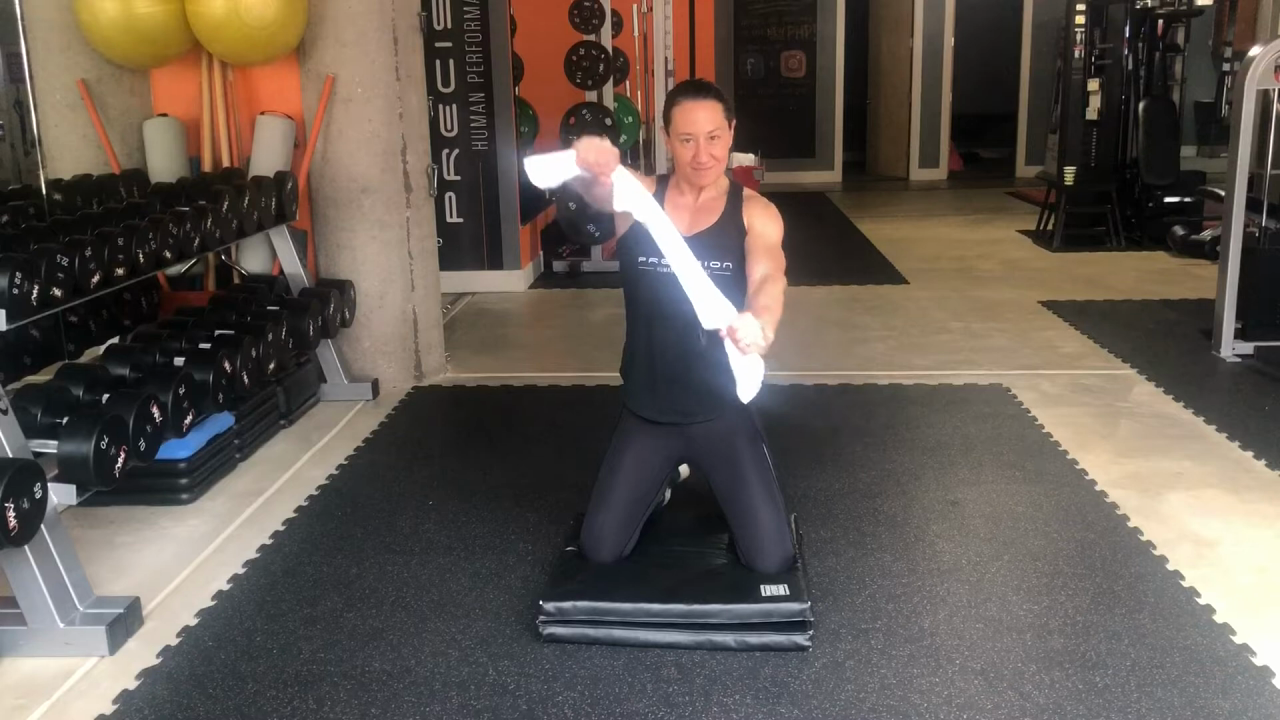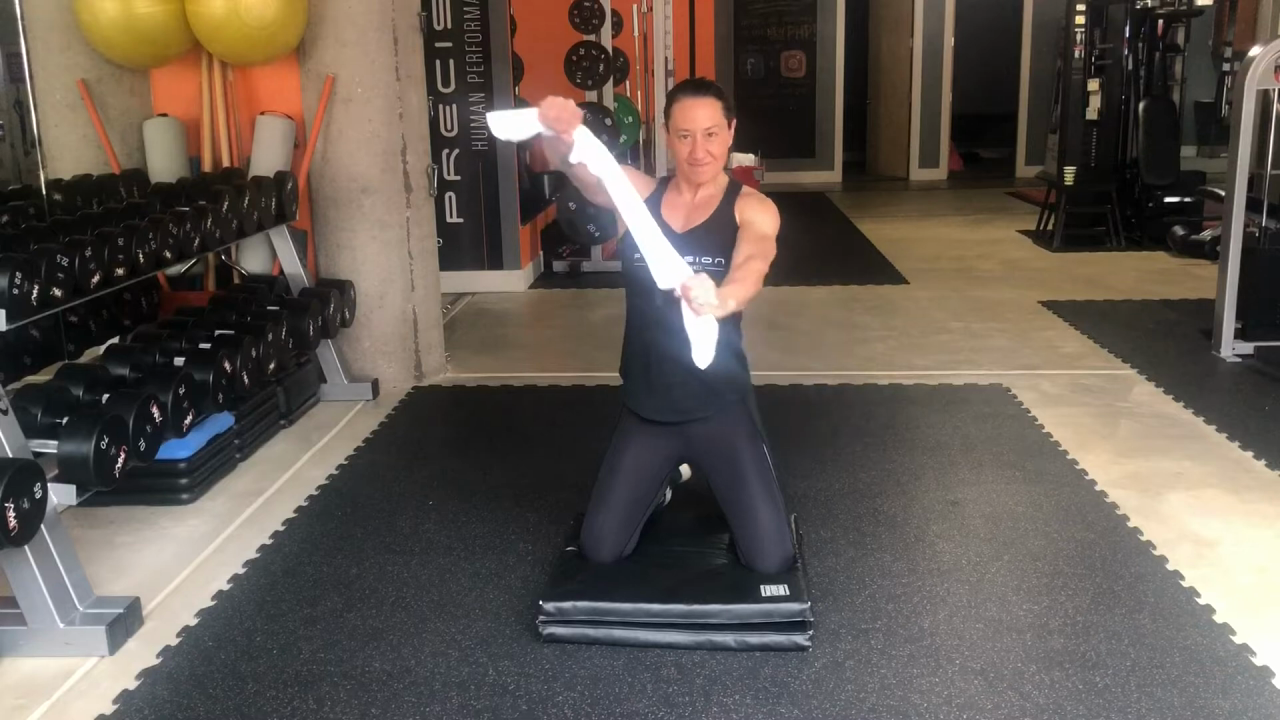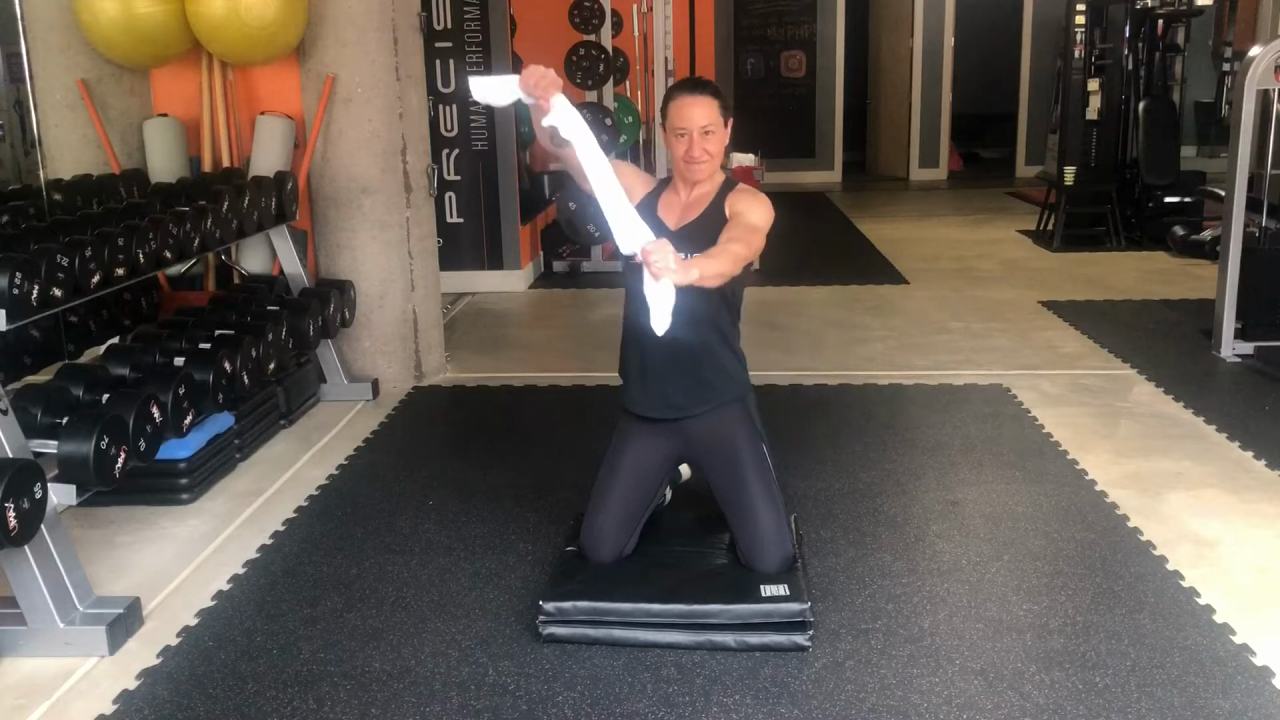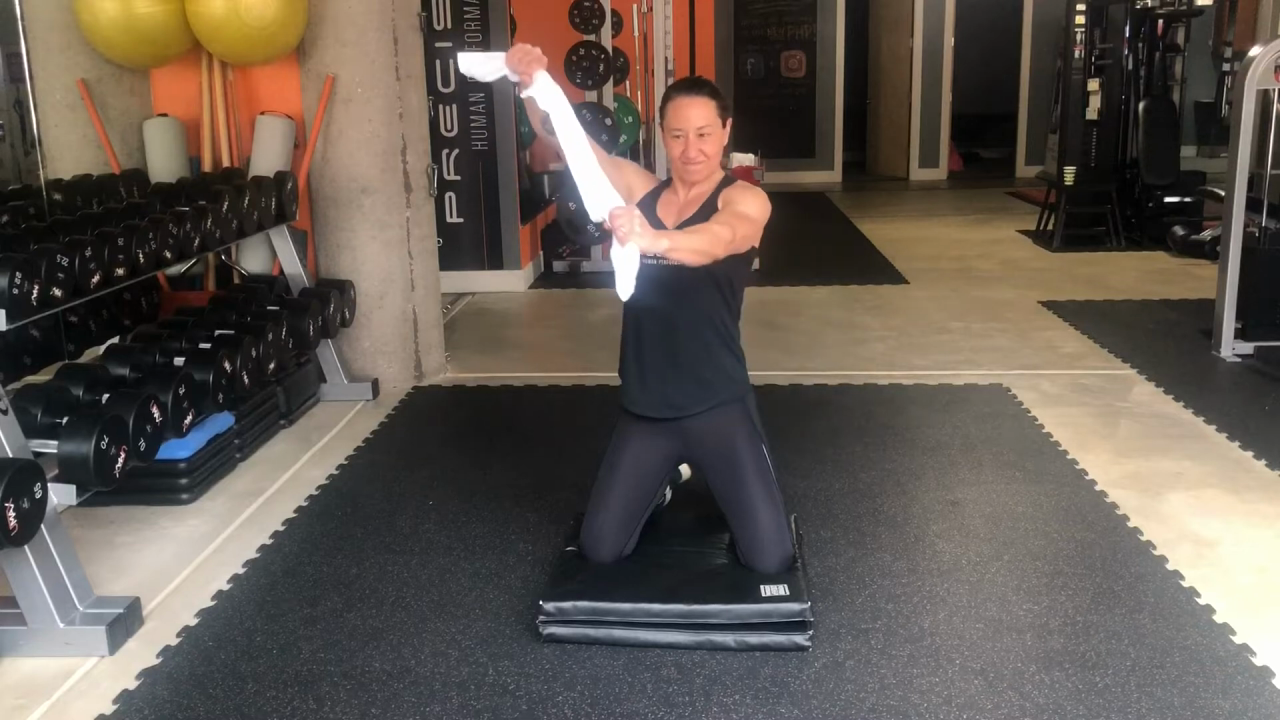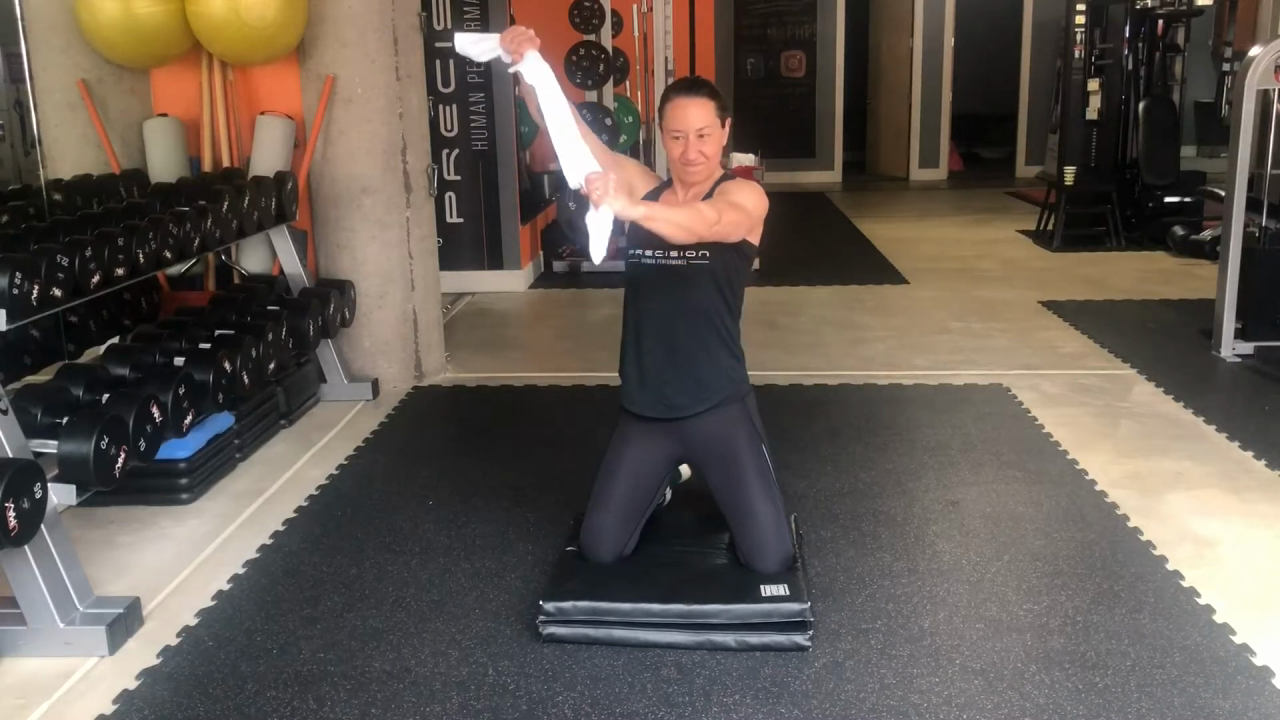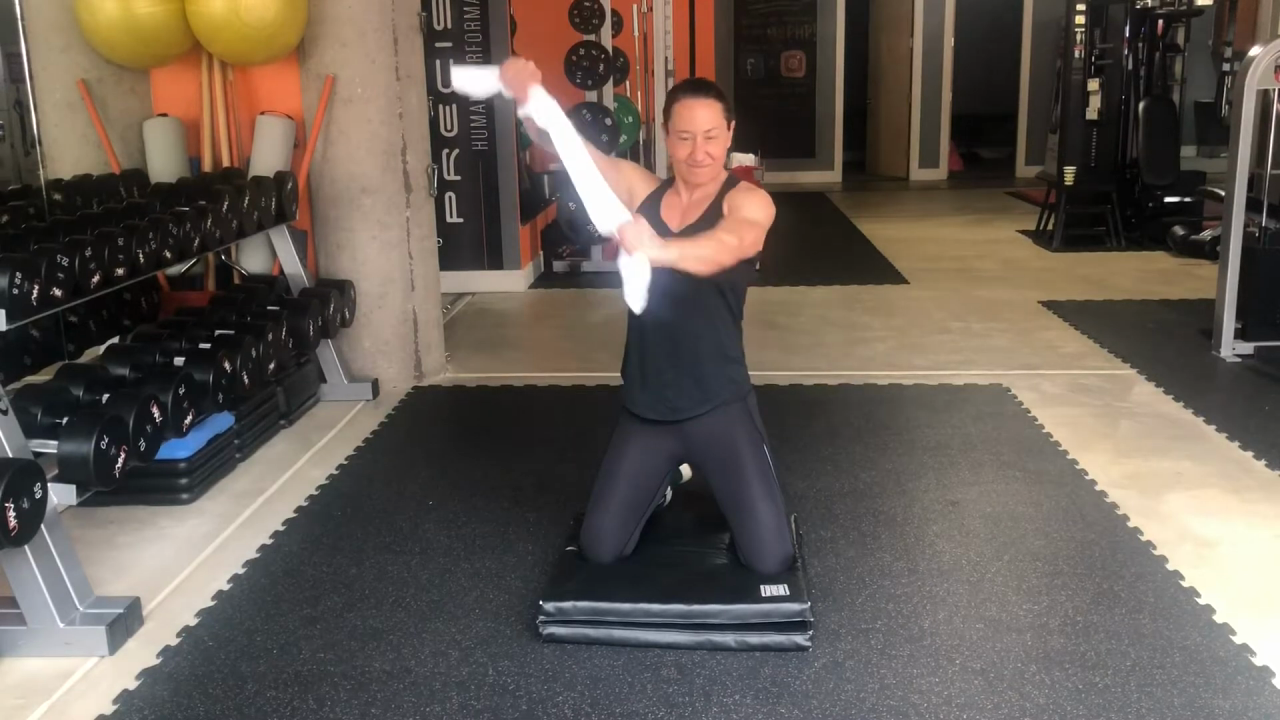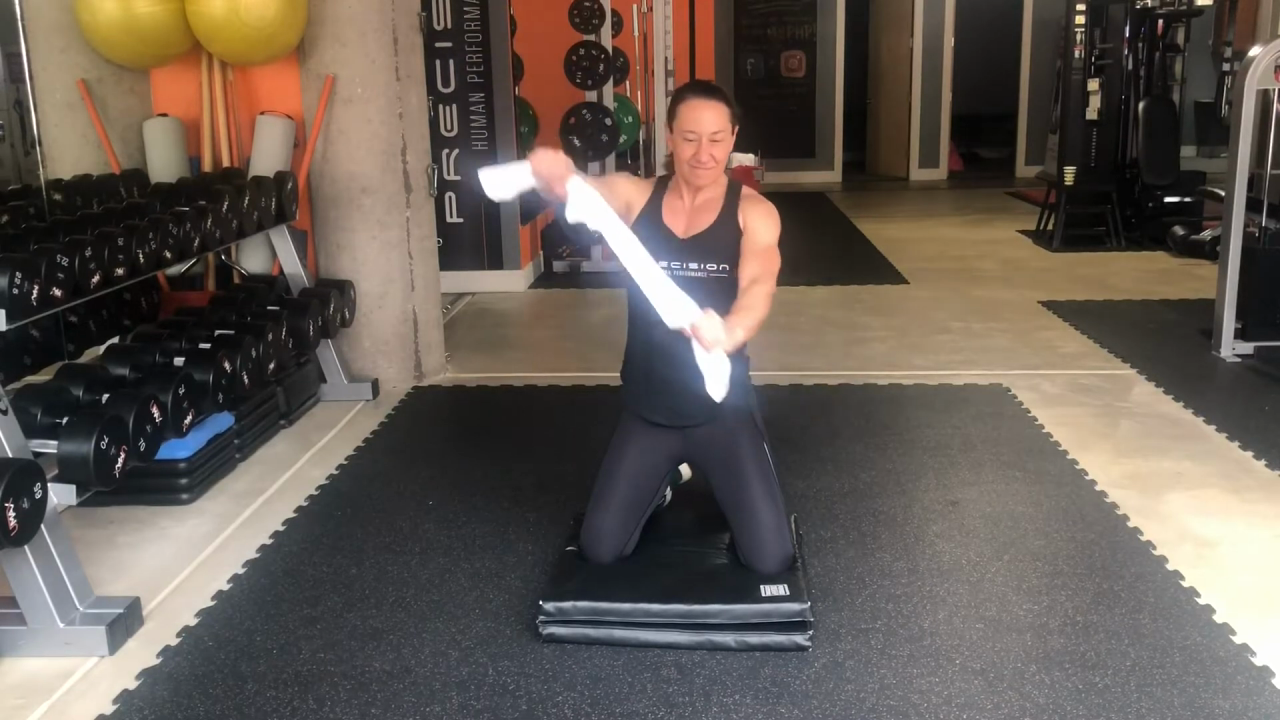
dt=0.3s
person 1, frame 1
left shoulder: (756, 212)
left elbow: (768, 279)
right elbow: (587, 188)
left wrist: (760, 327)
right wrist: (588, 165)
left hip: (722, 410)
right hip: (645, 411)
left knee: (772, 559)
right knee: (599, 549)
left ankle: (708, 483)
right ankle: (661, 484)
person 1, frame 2
left shoulder: (752, 208)
right shoulder: (634, 193)
left elbow: (753, 264)
right elbow: (574, 166)
left wrist: (721, 299)
right wrist: (558, 131)
left hip: (720, 407)
right hip: (644, 409)
left knee: (772, 559)
right knee: (599, 549)
left ankle: (715, 483)
right ankle: (660, 484)
person 1, frame 3
left shoulder: (748, 204)
right shoulder: (636, 189)
left elbow: (733, 255)
right elbow: (565, 146)
left wrist: (683, 269)
right wrist: (543, 103)
left hip: (720, 406)
right hip: (644, 408)
left knee: (772, 559)
right knee: (599, 548)
left ankle: (710, 481)
right ankle: (662, 483)
person 1, frame 4
left shoulder: (745, 201)
right shoulder: (636, 187)
left elbow: (717, 241)
right elbow: (563, 135)
left wrist: (655, 240)
right wrist: (532, 84)
left hip: (719, 407)
right hip: (644, 408)
left knee: (771, 558)
right knee: (599, 549)
left ankle: (721, 486)
right ankle: (662, 482)
person 1, frame 5
left shoulder: (745, 198)
right shoulder: (642, 188)
left elbow: (702, 222)
right elbow: (568, 129)
left wrist: (628, 206)
right wrist: (526, 66)
left hip: (719, 408)
right hip: (643, 409)
left knee: (771, 558)
right knee: (599, 547)
left ankle: (713, 481)
right ankle: (661, 483)
person 1, frame 6
left shoulder: (749, 203)
right shoulder: (641, 190)
left elbow: (723, 248)
left wrist: (661, 250)
right wrist: (527, 95)
left hip: (720, 409)
right hip: (645, 409)
left knee: (772, 559)
right knee: (598, 548)
left ankle: (717, 484)
right ankle: (663, 482)
person 1, frame 7
left shoulder: (754, 211)
right shoulder: (634, 195)
left elbow: (758, 284)
left wrist: (729, 332)
right wrist: (552, 172)
left hip: (721, 408)
right hip: (646, 408)
left knee: (771, 558)
right knee: (599, 548)
left ankle: (708, 482)
right ankle: (659, 485)
